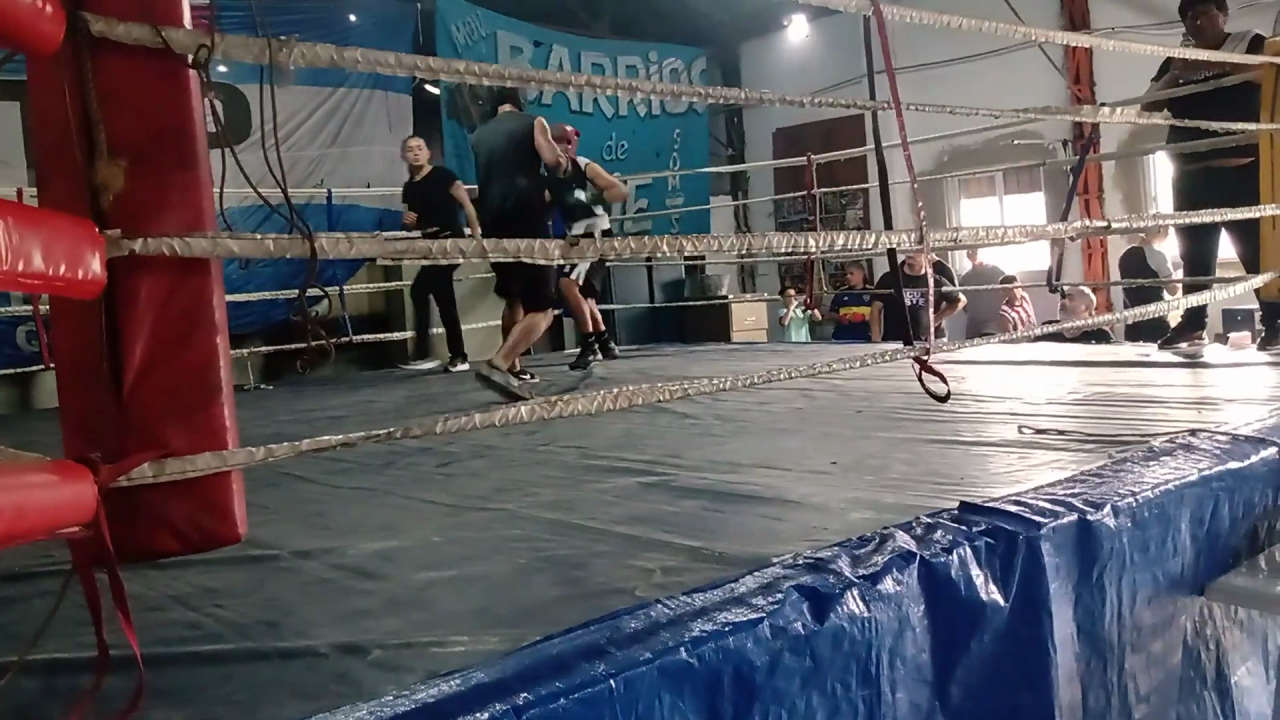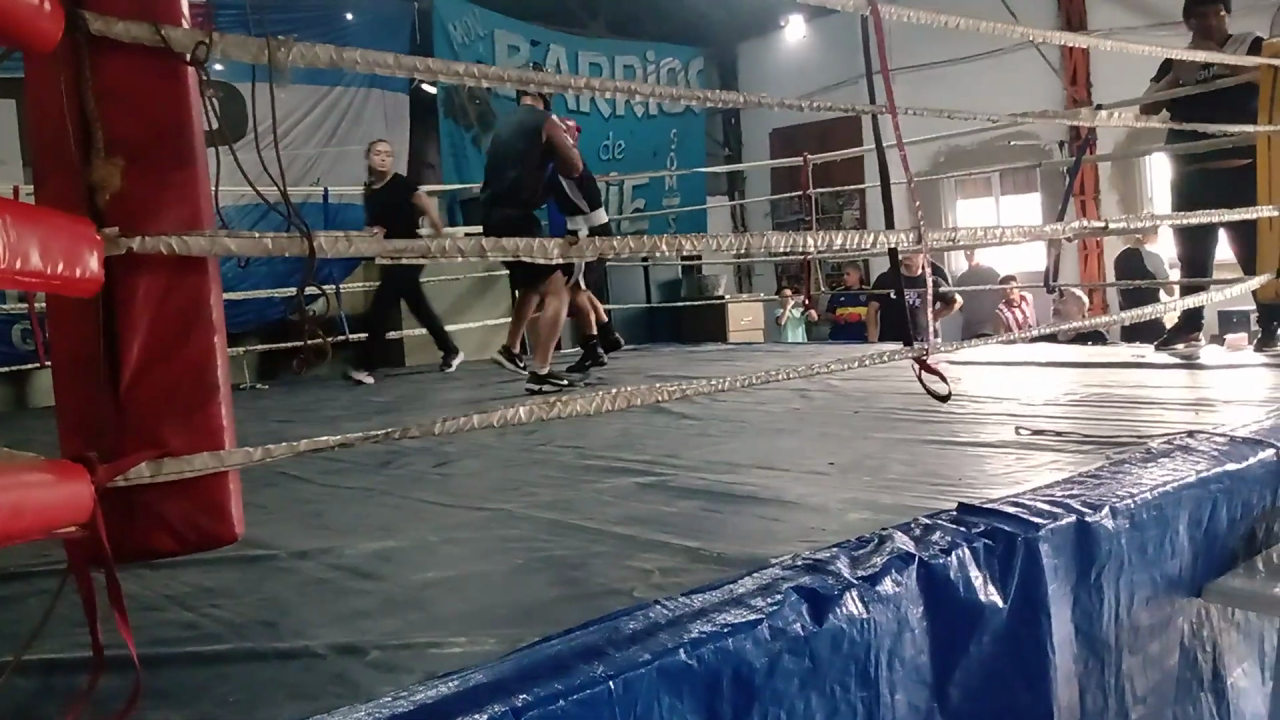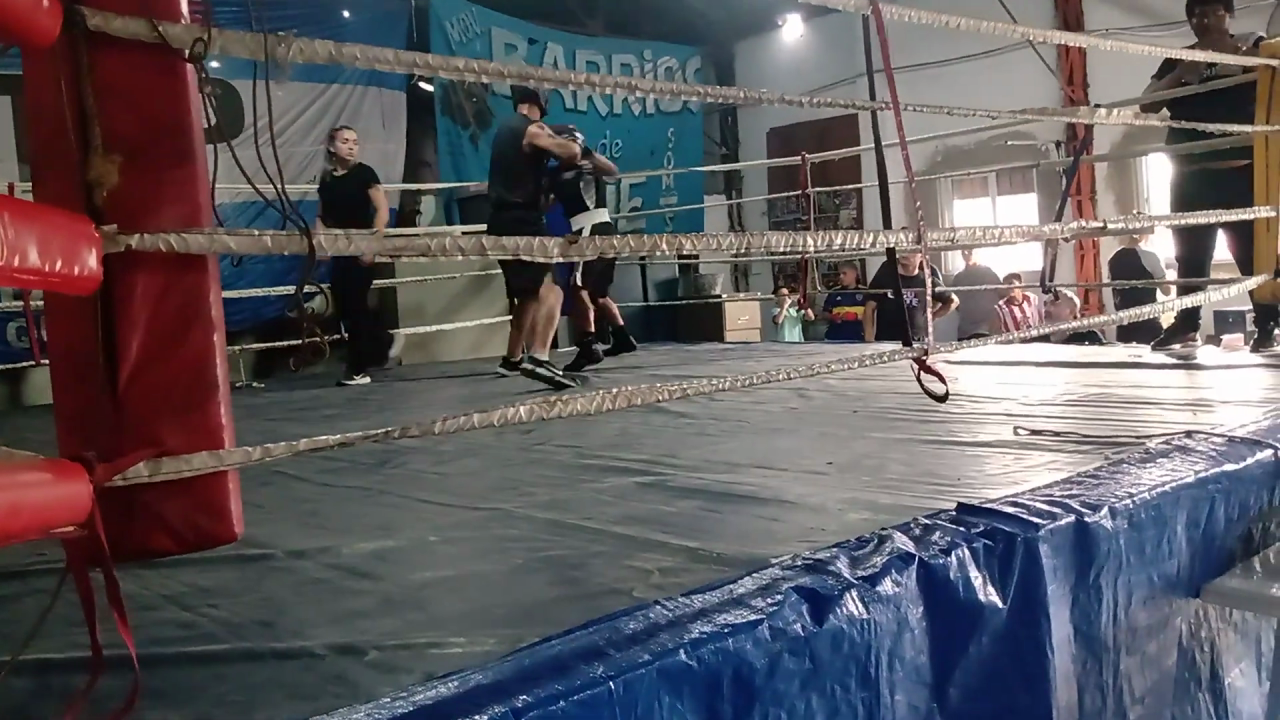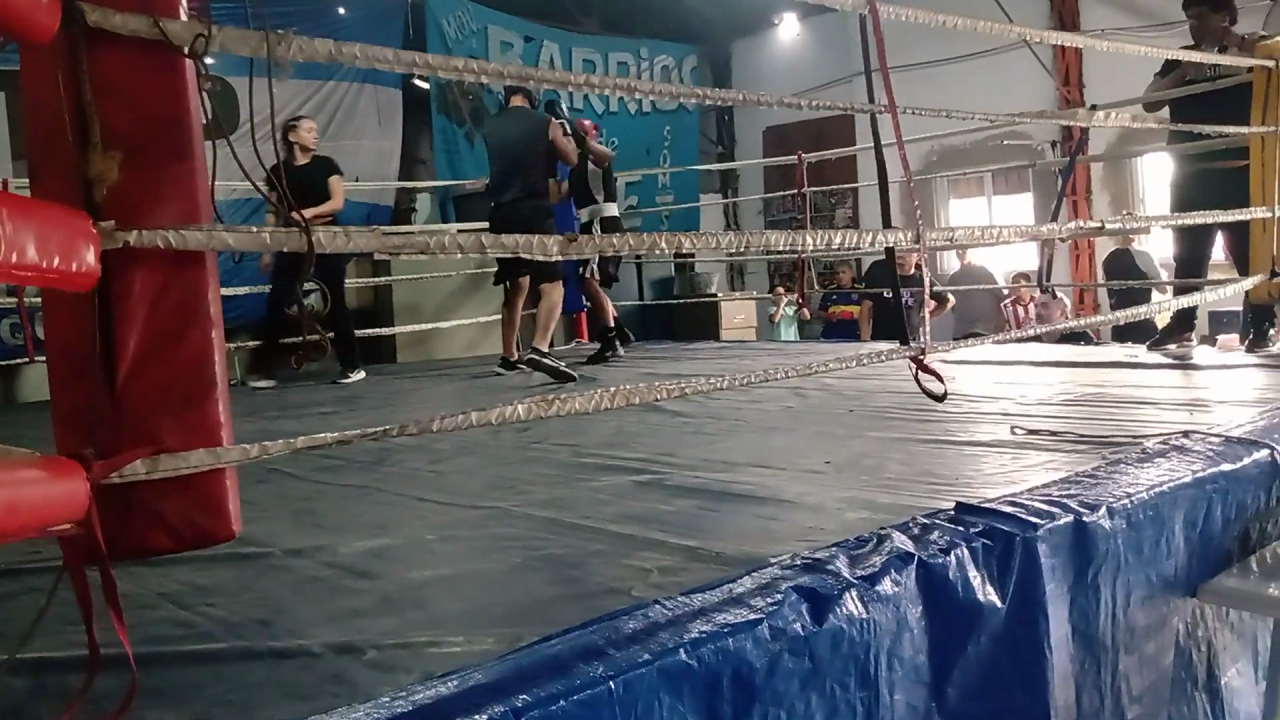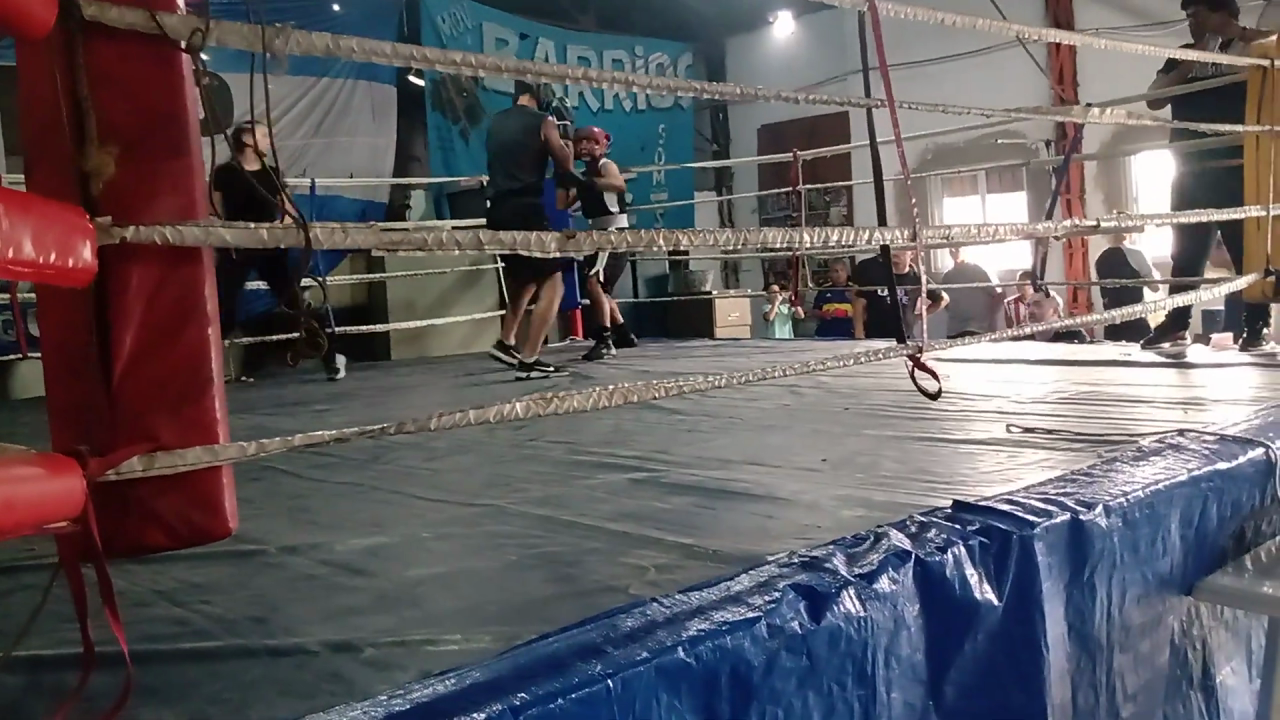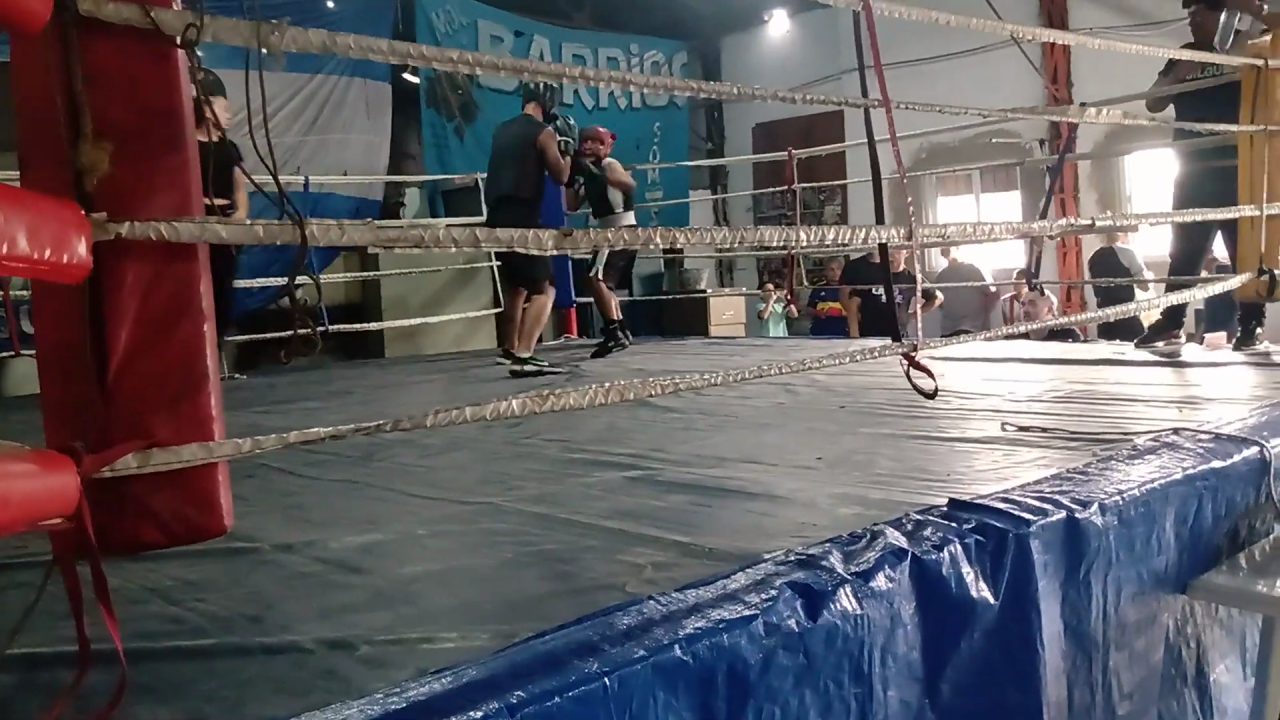
dt=0.2s
person 1, frame 1
left shoulder: (1249, 42)
right shoulder: (1176, 61)
right elbow: (1147, 107)
left wrist: (1217, 65)
right wrist: (1173, 75)
left hip: (1242, 168)
right hip: (1192, 174)
right knee: (1195, 253)
right ankle: (1192, 323)
person 1, frame 2
left shoulder: (1250, 44)
right shoulder: (1175, 60)
right elbow: (1146, 108)
left wrist: (1222, 60)
right wrist: (1175, 76)
left hip: (1240, 170)
right hip: (1190, 175)
right knee: (1192, 255)
right ankle: (1190, 325)
person 1, frame 3
left shoulder: (1251, 45)
right shoulder: (1177, 59)
right elbow: (1146, 105)
left wrist: (1234, 50)
right wrist: (1179, 74)
left hip: (1240, 171)
right hip: (1190, 175)
right knee: (1190, 255)
right ankle: (1186, 325)
person 1, frame 4
left shoulder: (1251, 47)
right shoulder: (1181, 58)
right elbow: (1150, 103)
left wrist: (1237, 42)
right wrist: (1184, 72)
left hip: (1239, 171)
right hip: (1190, 174)
left knee: (1250, 250)
right knee: (1188, 254)
left ankle: (1262, 326)
right ankle: (1182, 325)
person 1, frame 5
left shoulder: (1251, 46)
right shoulder: (1182, 56)
right elbow: (1153, 100)
left wrist: (1241, 33)
right wrist: (1186, 69)
left hip: (1238, 169)
right hip: (1192, 172)
left knee: (1248, 249)
right knee: (1186, 252)
left ankle: (1257, 326)
right ankle: (1176, 324)
person 1, frame 6
right shoulder: (1184, 56)
right elbow: (1153, 103)
right wrist: (1178, 75)
left hip: (1239, 168)
right hip: (1194, 170)
right knee: (1184, 250)
left ankle: (1252, 325)
right ankle: (1171, 322)
person 2, frame 1
left shoulder: (480, 135)
right shoulder: (533, 123)
right elbow: (556, 163)
right wrist: (558, 153)
left hip: (493, 226)
right hip: (525, 224)
left knee: (515, 297)
right knee: (539, 313)
left ankle: (510, 368)
right ankle: (497, 365)
person 2, frame 2
left shoulder: (506, 122)
right shoulder: (547, 121)
right elbow: (574, 169)
right wrist: (563, 144)
left hip: (496, 216)
right hip: (515, 217)
left knee: (534, 284)
right knee: (558, 287)
left ankle: (510, 349)
right ankle: (541, 373)
person 2, frame 3
left shoulder: (506, 129)
right shoulder: (531, 129)
right elbow: (572, 153)
right wrist: (572, 143)
left hip: (500, 222)
right hip: (522, 221)
left knee: (527, 290)
right knee: (549, 291)
left ankle: (513, 357)
right ankle: (538, 358)
person 2, frame 4
left shoulder: (491, 125)
right shoulder: (546, 123)
right elbow: (571, 159)
right wrist: (565, 131)
left hip: (502, 214)
right hip: (533, 211)
left knee: (516, 284)
right knee: (552, 285)
left ankle: (509, 357)
right ankle: (540, 349)
person 2, frame 5
left shoulder: (496, 121)
right shoulder: (544, 122)
right elbow: (566, 167)
right wrist: (561, 135)
left hip: (498, 212)
right hip: (525, 210)
left knee: (524, 278)
right knee: (552, 283)
left ankle: (505, 344)
right ankle: (528, 361)
person 2, frame 6
left shoulder: (504, 129)
right shoulder: (544, 131)
right elbow: (561, 177)
right wrist: (566, 144)
left hip: (497, 218)
right hip: (520, 219)
left knee: (518, 283)
right knee: (542, 291)
left ankle: (509, 349)
right ankle: (523, 356)
person 3, frame 1
left shoulder: (443, 175)
right shoulder: (409, 187)
left elbow: (466, 204)
right elbow: (411, 225)
left wrist: (476, 233)
right wrist: (408, 220)
left knee: (419, 290)
right knee: (445, 302)
left ankle: (422, 353)
right ankle: (459, 356)
person 3, frame 2
left shoulder: (402, 184)
right shoulder: (370, 192)
left elbow: (430, 211)
right elbow: (371, 225)
right wrist: (374, 231)
left knee: (381, 305)
right knee: (419, 309)
left ankle: (366, 366)
right ankle: (451, 351)
person 3, frame 3
left shoulder: (364, 173)
right shoulder: (326, 180)
left elbow: (382, 211)
right elbow: (322, 218)
left knee: (354, 307)
right knee: (345, 307)
left ankle: (359, 368)
right ankle: (387, 342)
person 3, frame 4
left shoulder: (326, 164)
right shoulder: (278, 170)
left elbow: (338, 201)
right elbow: (272, 212)
left wrist: (308, 212)
right wrist: (268, 249)
left knee: (335, 303)
right knee: (278, 303)
left ankle: (352, 366)
right ankle: (261, 369)
person 3, frame 5
left shoulder: (271, 174)
right shoulder: (224, 173)
left elbow: (288, 211)
right elbow: (214, 215)
left wrist: (277, 227)
right wrist: (217, 249)
left hip: (270, 247)
right hip: (235, 248)
left knee: (294, 303)
right knee: (226, 309)
left ankle: (330, 358)
person 3, frame 6
left shoulder: (229, 148)
left elbow: (241, 187)
left wrist: (241, 214)
left hip: (225, 219)
left knee: (225, 293)
left ankle: (214, 351)
person 4, frame 1
left shoulder: (586, 167)
right shoulder: (553, 178)
left elbow: (621, 191)
left wrist: (595, 198)
left hip: (596, 235)
right hip: (575, 238)
left knee: (568, 285)
right knee: (583, 293)
left ankle: (590, 345)
right ankle: (604, 343)
person 4, frame 2
right shoulder: (557, 169)
left hip: (590, 230)
right hip: (583, 230)
left knee: (574, 288)
right knee: (580, 287)
left ankle: (592, 350)
right ankle: (608, 335)
person 4, frame 3
left shoulder: (584, 162)
right shoulder: (556, 174)
left elbow: (612, 170)
left wrist: (588, 150)
left hip: (595, 229)
right hip: (585, 232)
left knee: (576, 285)
right knee: (595, 292)
left ankle: (589, 345)
right ankle: (622, 338)
person 4, frame 4
left shoulder: (595, 157)
right shoulder: (576, 168)
left elbow: (608, 155)
left wrist: (583, 140)
left hip: (604, 225)
right hip: (592, 227)
left knee: (591, 280)
right knee: (595, 283)
left ankle: (611, 342)
right ankle: (617, 334)
person 4, frame 5
left shoulder: (606, 166)
right shoulder: (585, 176)
left elbow: (619, 185)
right elbow: (563, 203)
left hip: (613, 232)
left knee: (593, 281)
right knee: (600, 287)
left ankle: (604, 340)
right ankle: (622, 333)
person 4, frame 6
left shoulder: (610, 165)
right shoulder: (586, 174)
left elbow: (629, 184)
right elbow: (573, 205)
left wrist: (596, 175)
right wrist: (571, 179)
left knee: (596, 279)
right knee: (604, 283)
left ankle: (614, 334)
right ankle: (619, 331)
